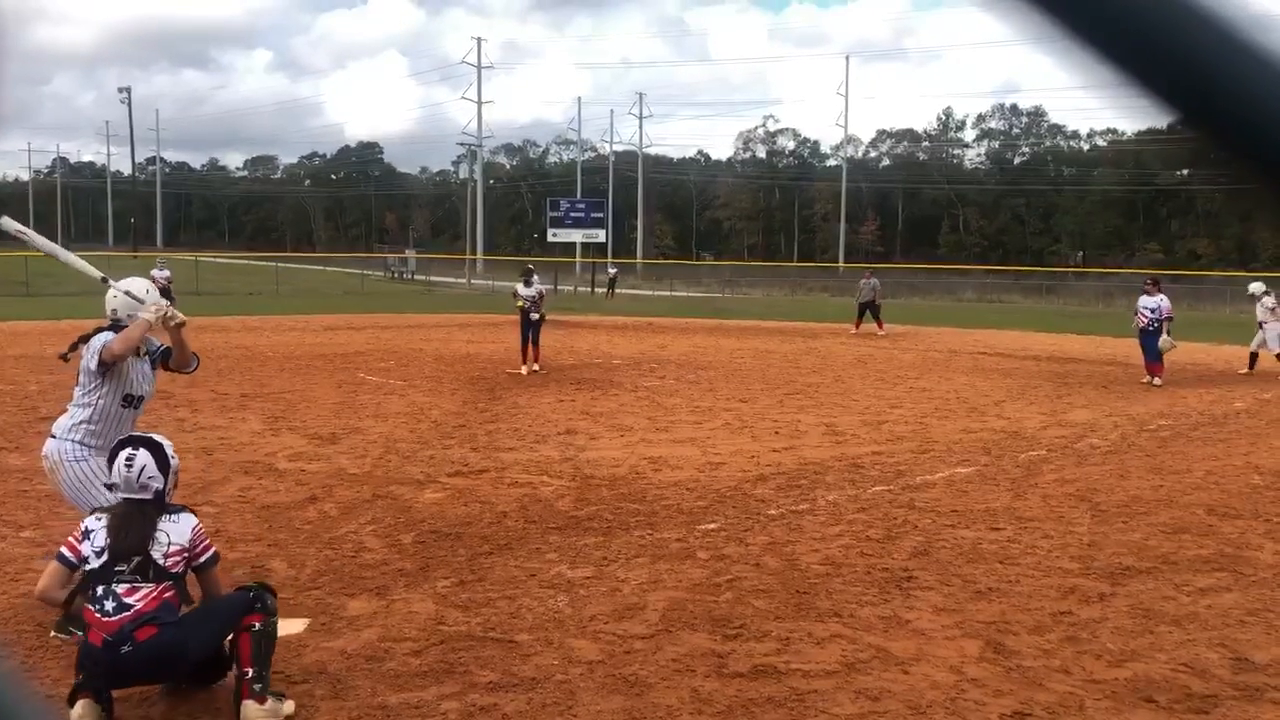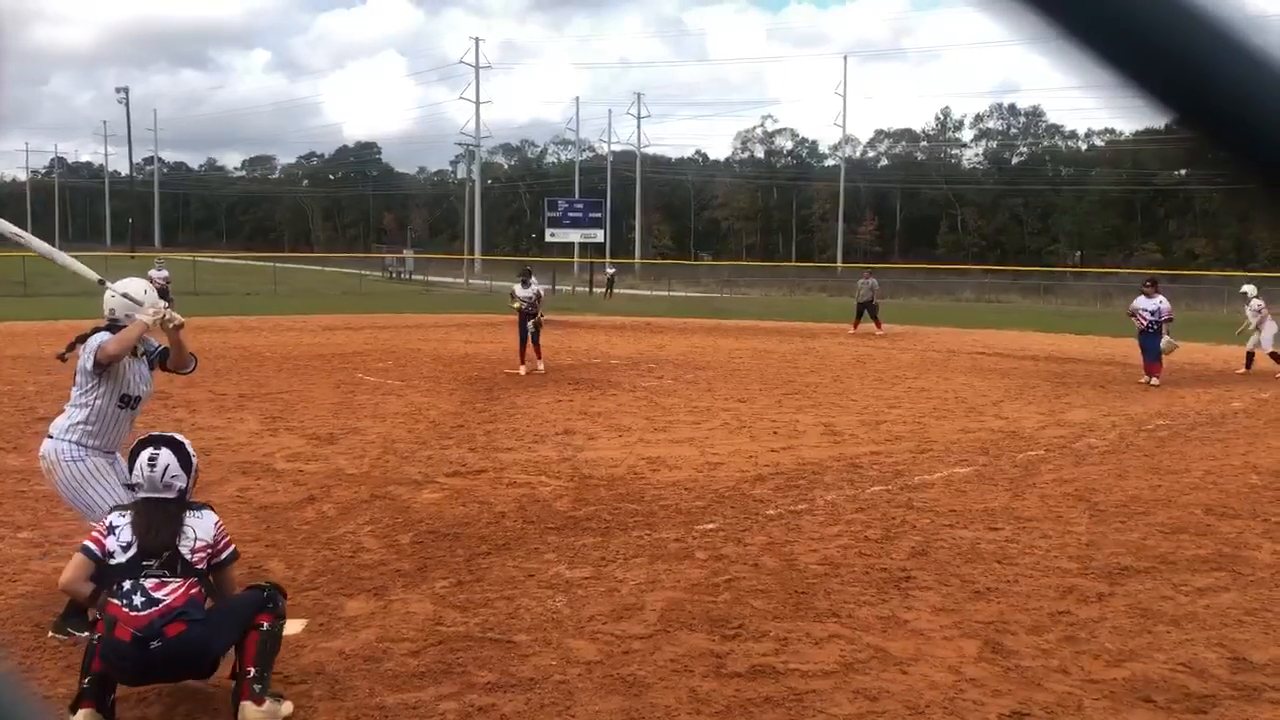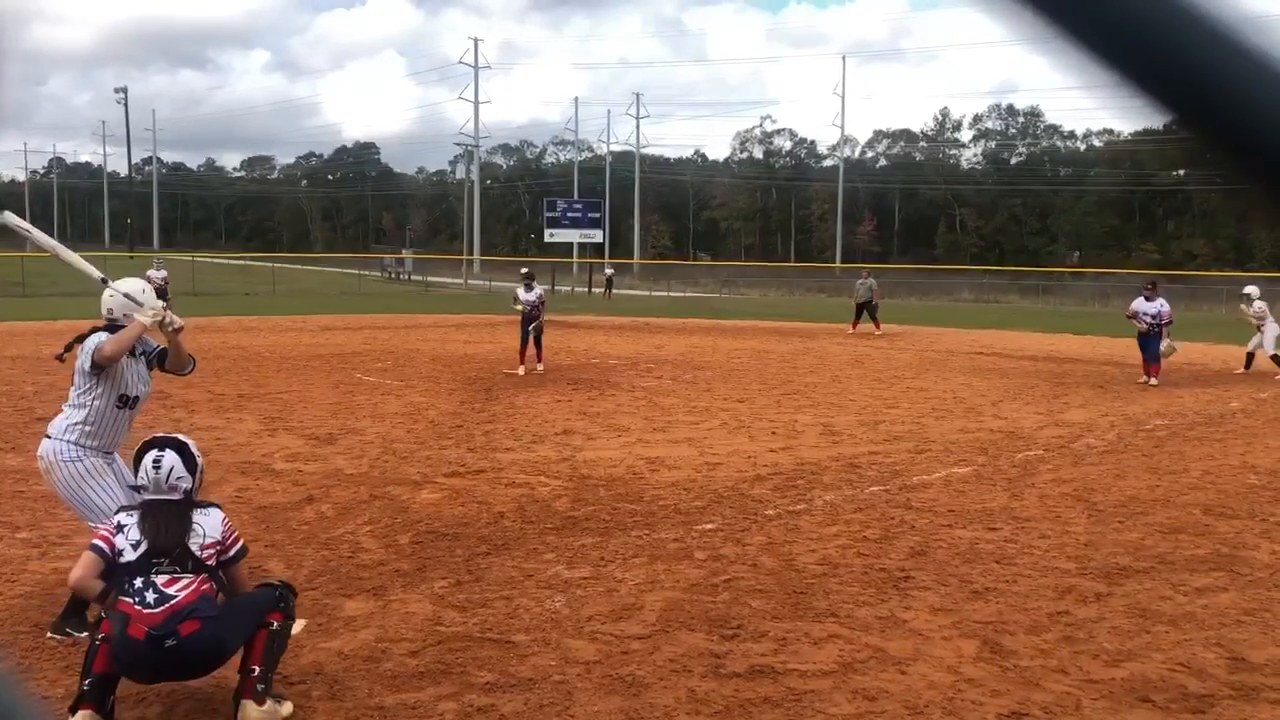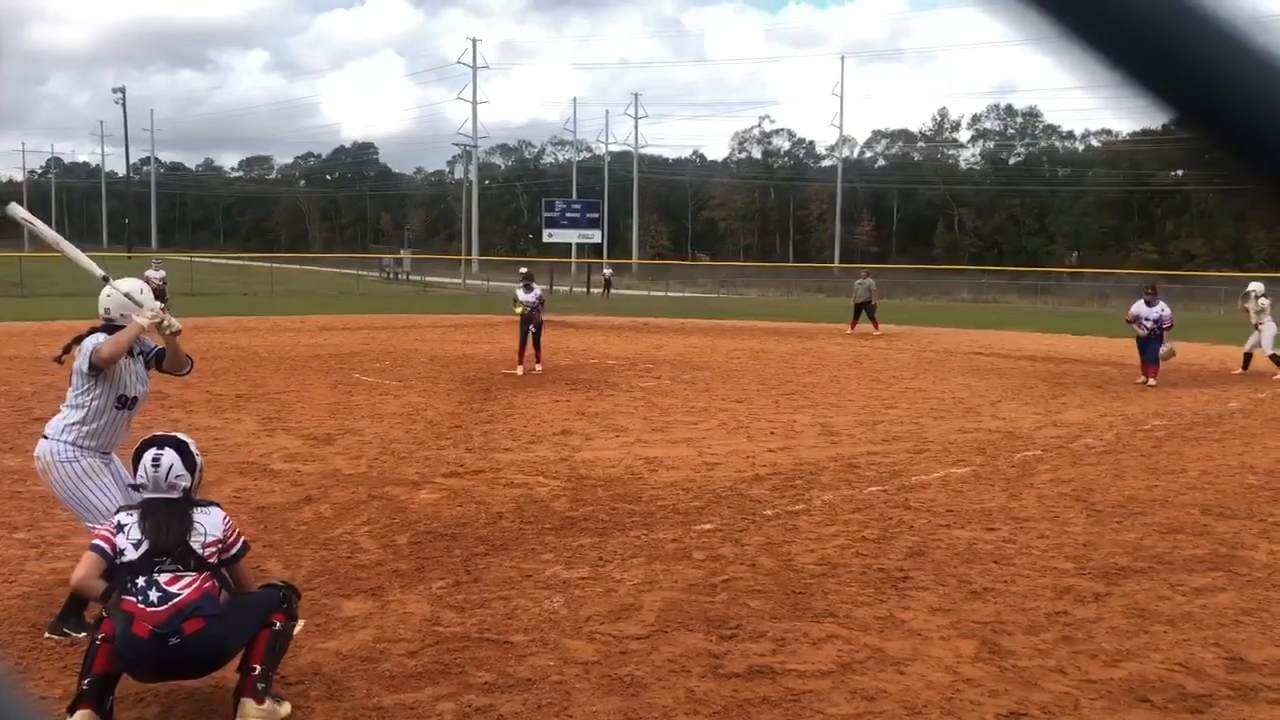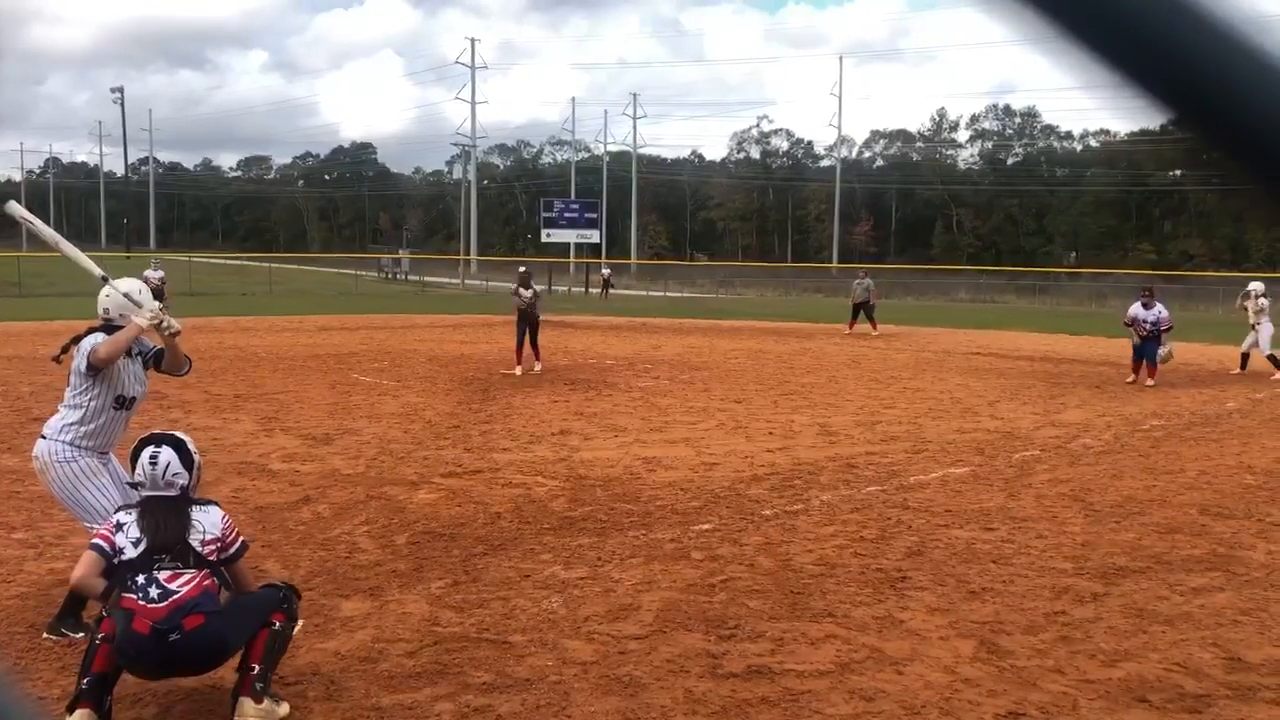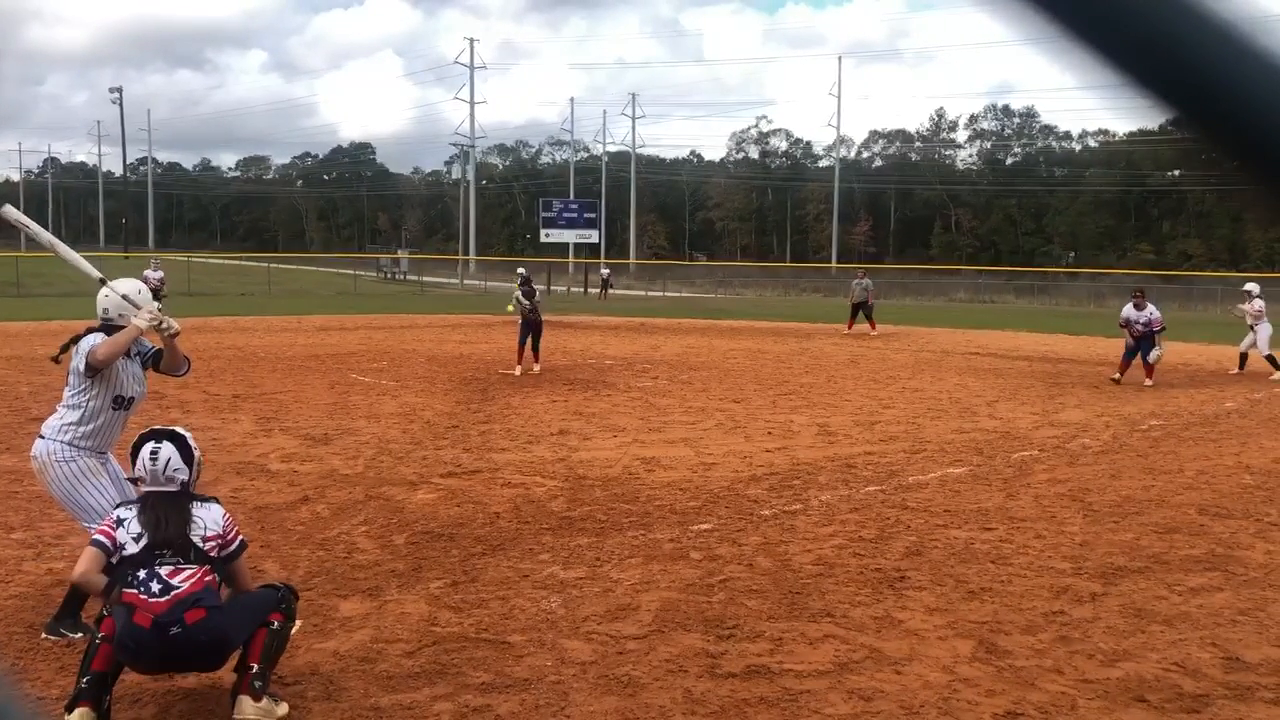
dt=0.3s
person 1, frame 1
left shoulder: (147, 347)
right shoulder: (103, 343)
left elbow: (186, 364)
right elbow: (118, 351)
left wrist: (175, 332)
right wrist: (148, 320)
left hip: (105, 452)
right hip: (72, 451)
person 1, frame 2
left shoulder: (144, 347)
right shoulder: (99, 343)
left elbow: (184, 365)
right elbow: (112, 351)
left wrist: (173, 333)
right wrist: (145, 322)
left hip: (103, 453)
right hip: (70, 451)
right ankle: (72, 618)
person 1, frame 3
left shoulder: (143, 347)
right shoulder: (98, 343)
left elbow: (182, 366)
right elbow: (109, 353)
left wrist: (172, 335)
right wrist: (143, 323)
left hip: (101, 452)
right hip: (68, 451)
right ankle: (70, 618)
person 1, frame 4
left shoulder: (140, 348)
right shoulder: (95, 343)
left elbow: (180, 367)
right elbow: (106, 355)
left wrist: (170, 337)
right wrist: (141, 324)
left hip: (98, 453)
right hip: (66, 452)
right ankle: (67, 619)
person 1, frame 5
left shoulder: (139, 347)
right shoulder: (94, 343)
left elbow: (178, 367)
right elbow: (105, 355)
left wrist: (169, 337)
right wrist: (139, 325)
left hip: (96, 453)
right hip: (64, 453)
right ankle: (66, 619)
person 1, frame 6
left shoulder: (137, 348)
right shoulder: (93, 343)
left elbow: (177, 367)
right elbow: (102, 357)
left wrist: (169, 338)
right wrist: (138, 326)
left hip: (94, 452)
right hip: (62, 452)
right ankle: (64, 620)
person 2, frame 1
left shoulder: (92, 525)
right shoulder: (185, 523)
left elbow: (46, 589)
right elbow: (214, 597)
left wrist: (91, 608)
left hip: (101, 663)
right hip: (163, 656)
right knee: (256, 599)
person 2, frame 2
left shoulder: (114, 522)
right shoulder: (206, 520)
left elbow: (69, 582)
right elbow: (228, 596)
left wrist: (114, 604)
left hip: (123, 660)
right hip: (185, 652)
right knee: (267, 598)
person 2, frame 3
left shoulder: (121, 522)
right shoulder: (213, 518)
left elbow: (79, 580)
right elbow: (241, 592)
left wrist: (125, 604)
left hip: (134, 659)
right hip: (199, 650)
left knee: (112, 616)
right knee: (277, 596)
person 2, frame 4
left shoulder: (122, 522)
right shoulder: (214, 518)
left elbow: (81, 580)
right elbow: (246, 590)
left wrist: (128, 604)
left hip: (137, 657)
right hip: (202, 648)
left knee: (113, 615)
right knee: (280, 597)
person 2, frame 5
left shoulder: (120, 521)
right shoulder: (213, 516)
left elbow: (81, 579)
right elbow: (246, 589)
left wrist: (125, 601)
left hip: (138, 655)
right hip: (203, 644)
left knee: (113, 615)
right knee: (281, 598)
person 2, frame 6
left shoulder: (121, 516)
right shoulder: (213, 513)
left elbow: (82, 575)
right elbow: (243, 588)
left wrist: (130, 599)
right wrist: (217, 629)
left hip: (138, 648)
right hip: (204, 640)
left knee: (114, 613)
right knee: (279, 598)
